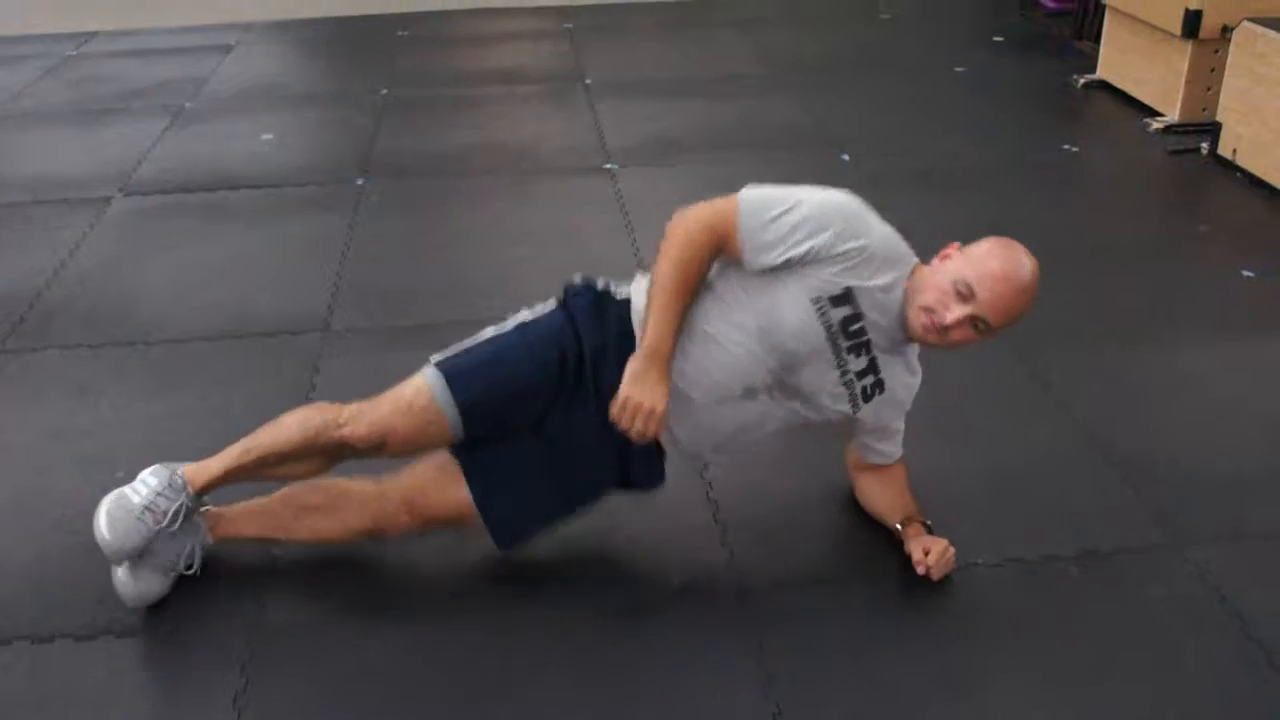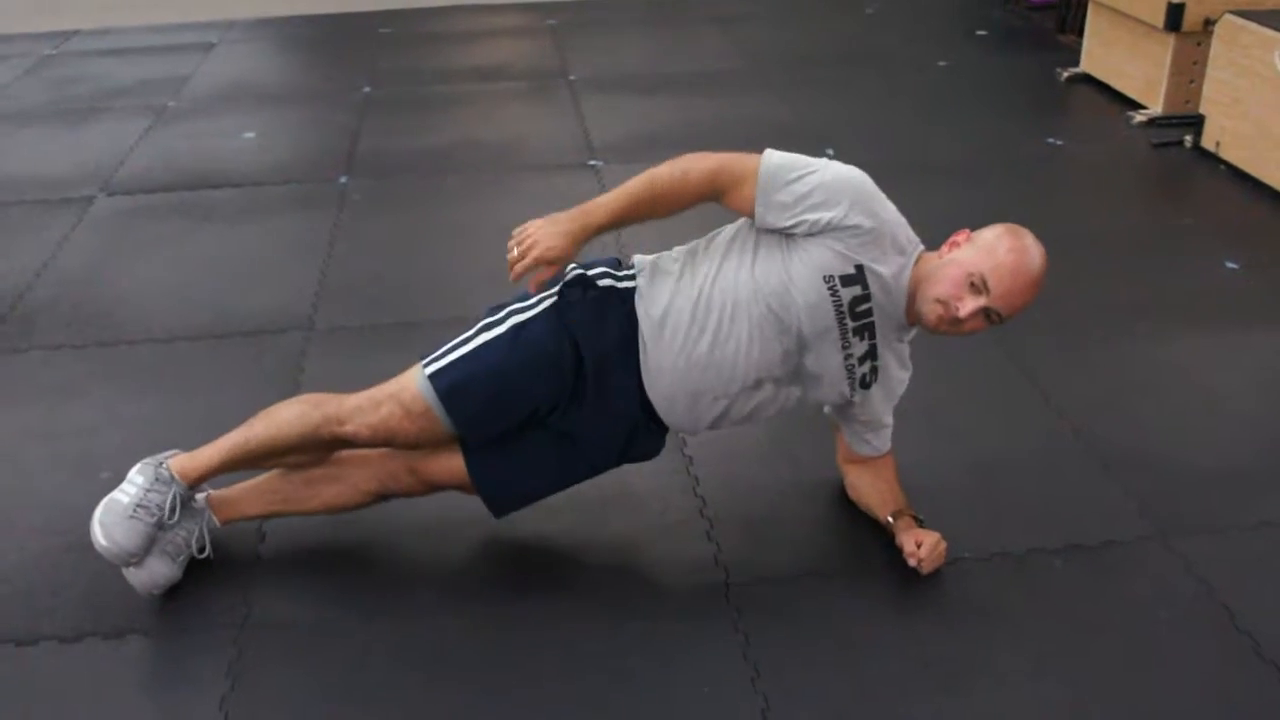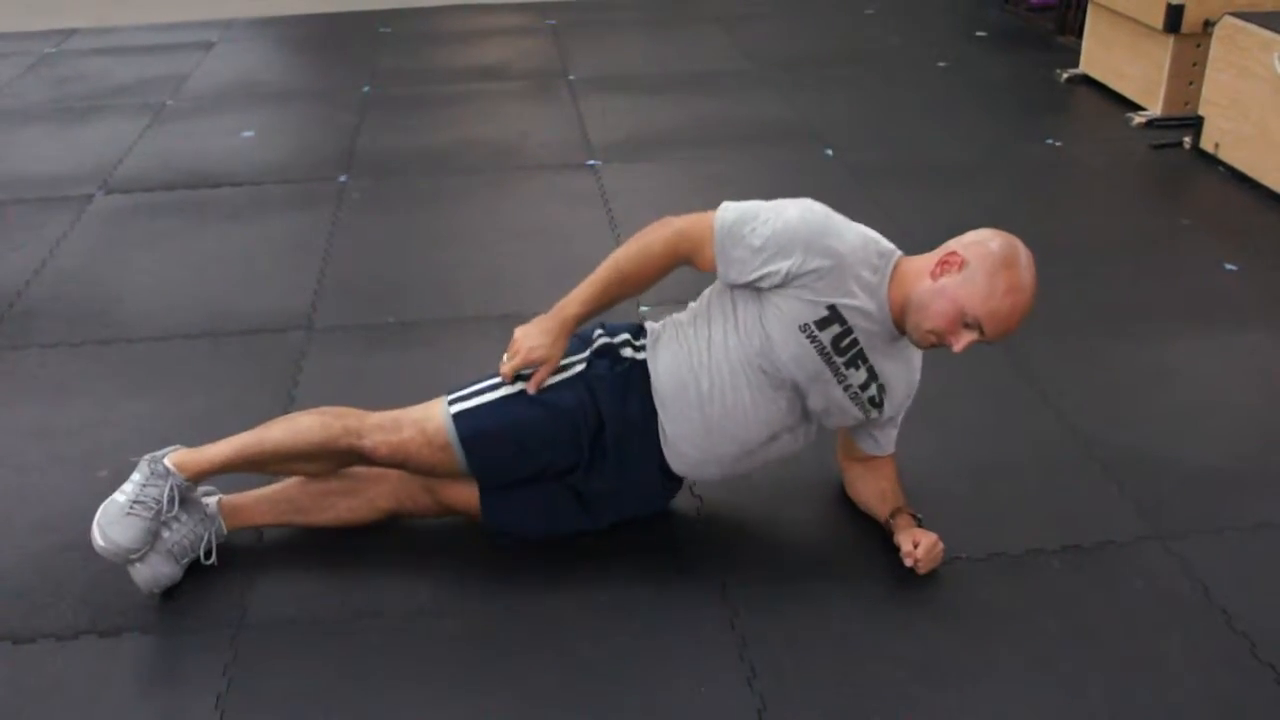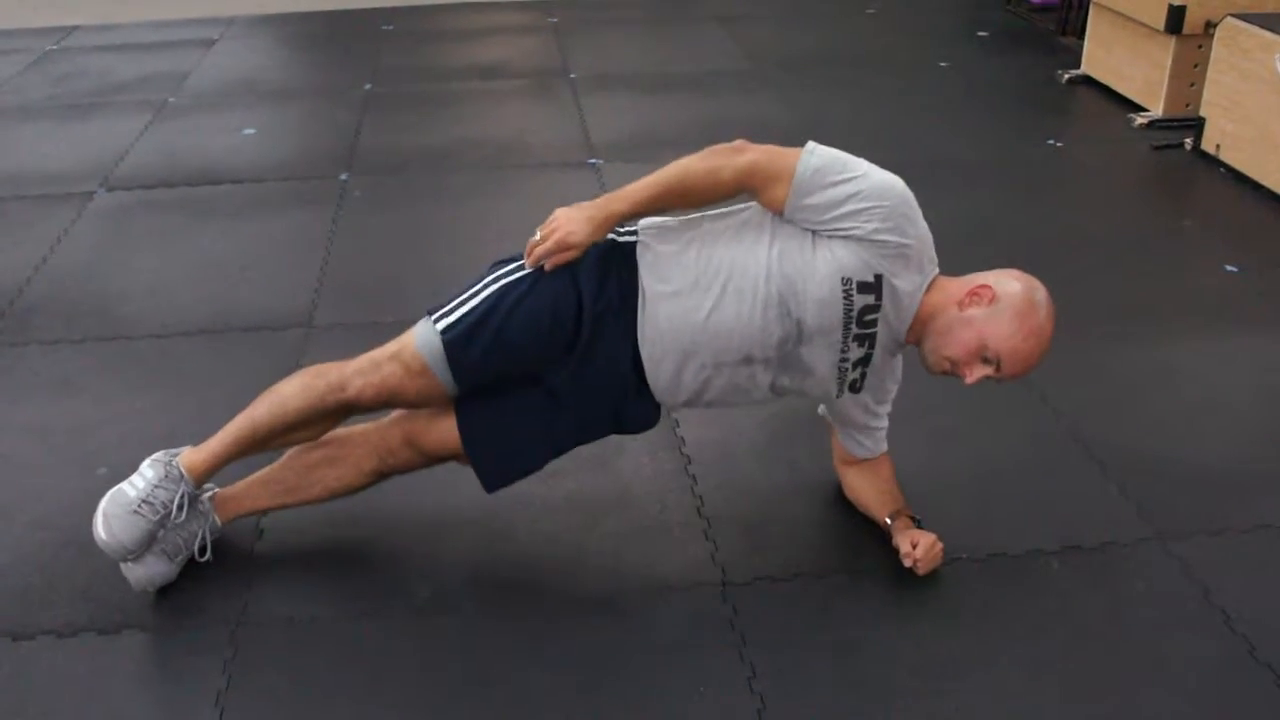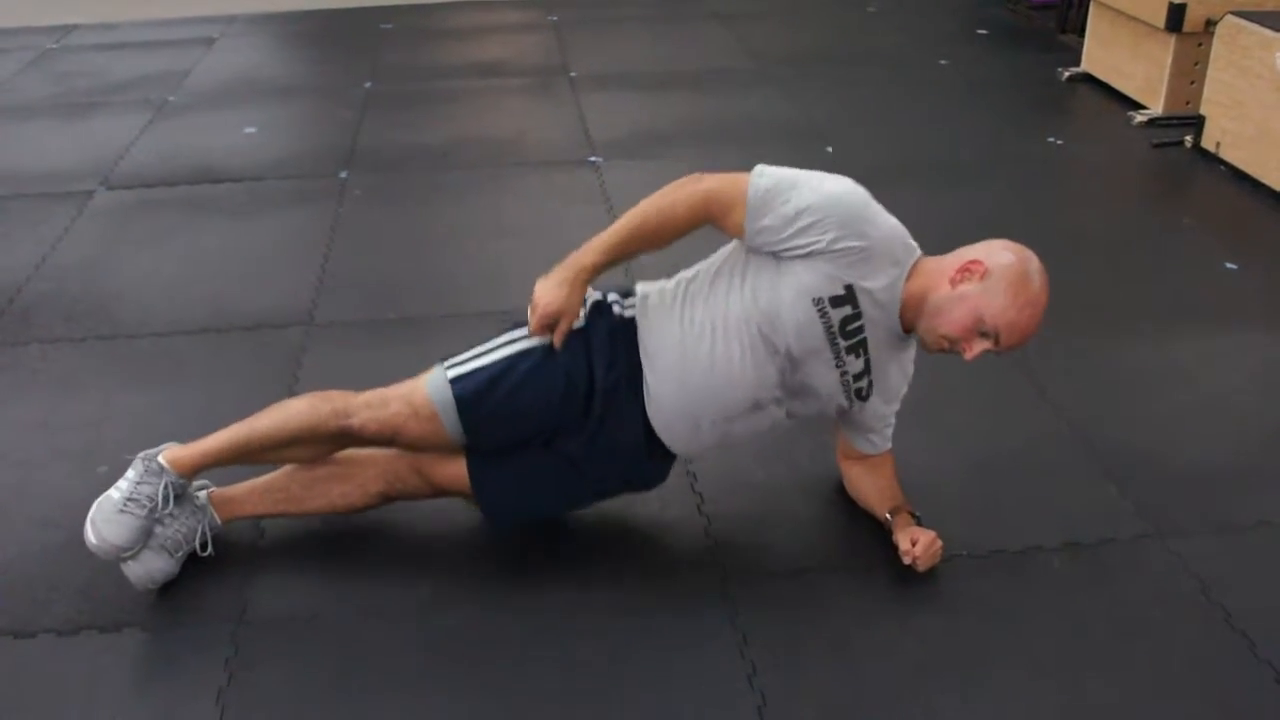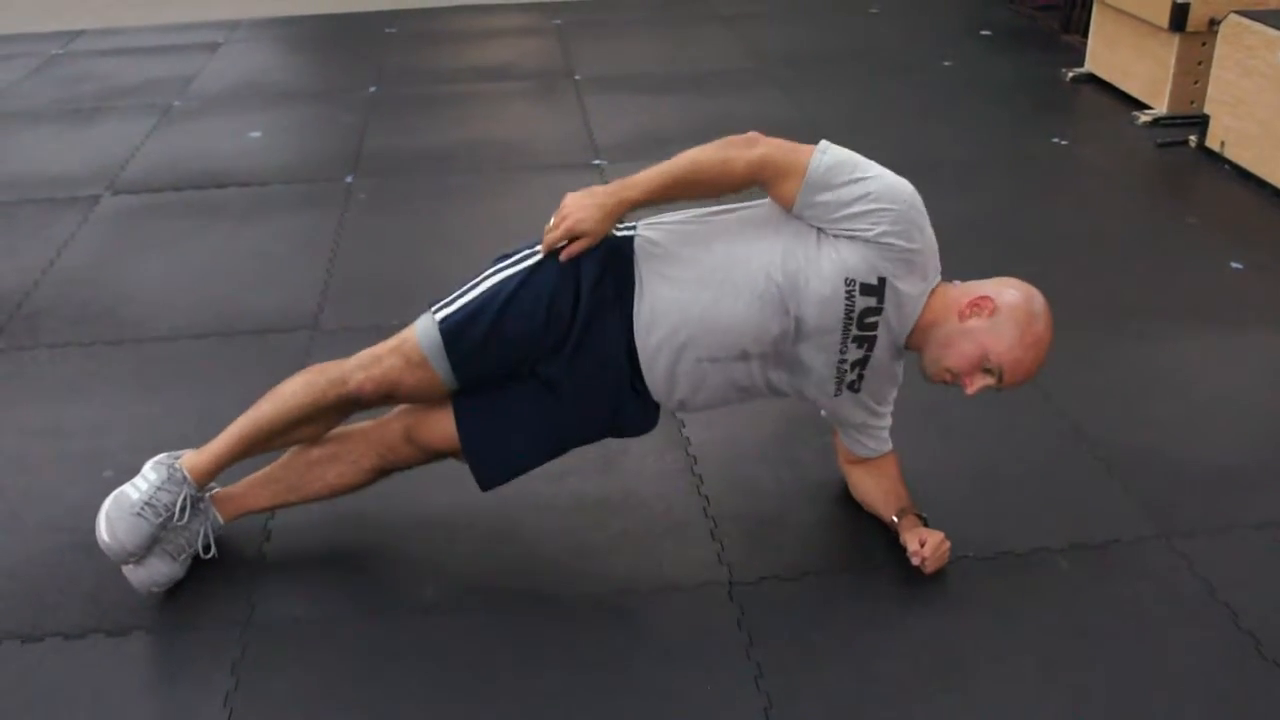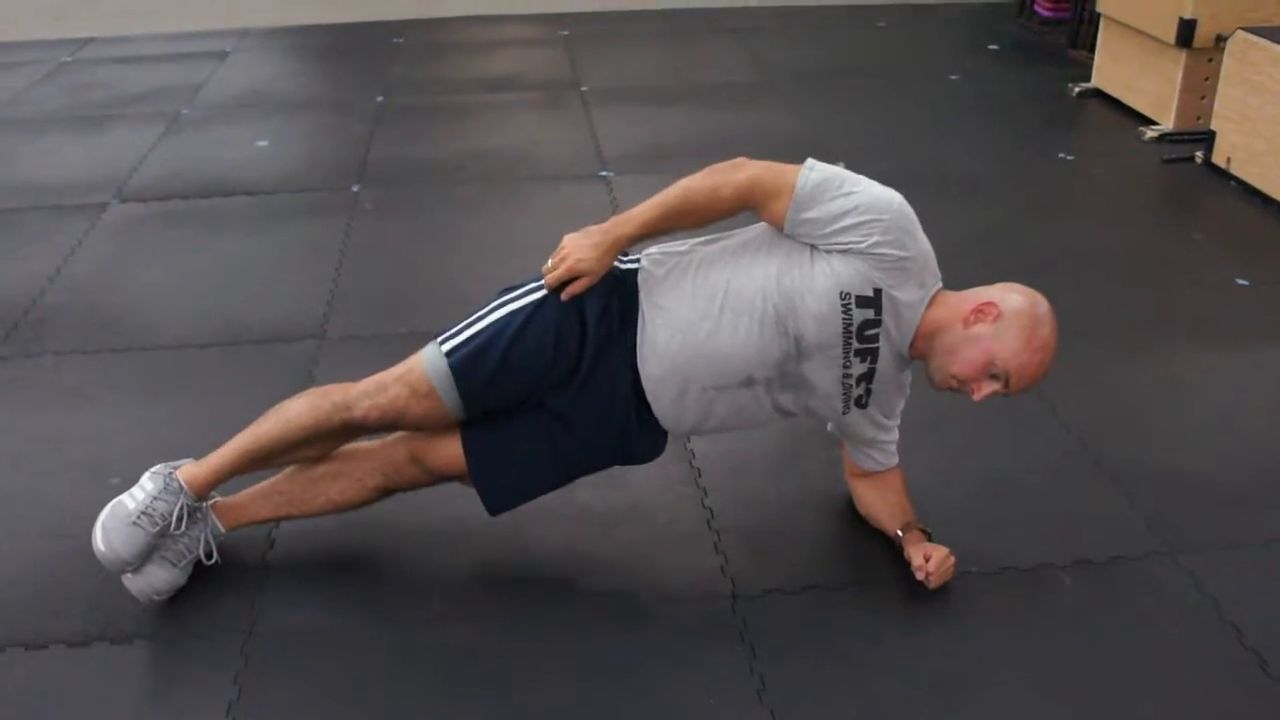
dt=0.7s
person 1, frame 1
left shoulder: (895, 377)
right shoulder: (850, 231)
left elbow: (874, 466)
right elbow: (697, 225)
left wrist: (915, 530)
right wrist: (651, 362)
left hip: (626, 452)
right hip: (598, 344)
left knee: (403, 503)
right knee: (377, 427)
left ankle: (203, 531)
right ankle: (191, 480)
person 1, frame 2
left shoulder: (883, 367)
right shoulder: (857, 209)
left elbow: (861, 459)
right elbow: (710, 172)
left wrist: (905, 524)
right wrist: (577, 221)
left hip: (623, 420)
right hip: (601, 326)
left knee: (413, 474)
right knee: (371, 423)
left ankle: (203, 518)
right ankle: (179, 476)
person 1, frame 3
left shoulder: (898, 375)
right shoulder: (825, 246)
left elbow: (865, 462)
right elbow: (677, 236)
left wrist: (906, 525)
right wrist: (556, 318)
left hip: (641, 476)
right hip: (621, 391)
left knee: (420, 493)
right knee: (391, 440)
left ankle: (210, 519)
right ankle: (181, 469)
person 1, frame 4
left shoulder: (876, 369)
right shoulder: (889, 215)
left elbow: (858, 456)
right elbow: (746, 162)
left wrist: (902, 523)
right wrist: (602, 210)
left hip: (617, 387)
right hip: (603, 289)
left knee: (412, 442)
right knee: (376, 383)
left ankle: (208, 515)
right ankle: (185, 473)
person 1, frame 5
left shoulder: (887, 370)
right shoulder: (854, 227)
left elbow: (861, 456)
right elbow: (703, 193)
left wrist: (903, 521)
right wrist: (575, 270)
left hip: (634, 445)
right hip: (609, 356)
left knee: (416, 474)
right knee: (385, 420)
left ankle: (207, 514)
right ankle: (176, 468)
person 1, frame 6
left shoulder: (873, 373)
right shoulder: (895, 220)
left elbow: (863, 457)
right elbow: (760, 153)
left wrist: (908, 522)
right wrist: (616, 195)
left hip: (619, 389)
right hip: (601, 286)
left knee: (416, 439)
right knee: (379, 377)
left ankle: (209, 515)
right ankle: (188, 474)
person 1, frame 7
left shoulder: (883, 384)
right shoulder: (889, 235)
left elbow: (869, 469)
right elbow: (744, 178)
left wrist: (914, 538)
right wrist: (611, 232)
left hip: (625, 416)
right hip: (605, 317)
left knee: (418, 461)
right knee: (383, 405)
left ankle: (211, 525)
right ankle: (188, 485)
